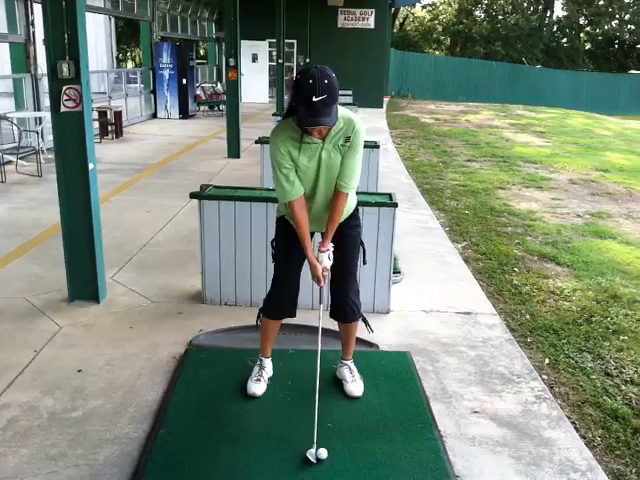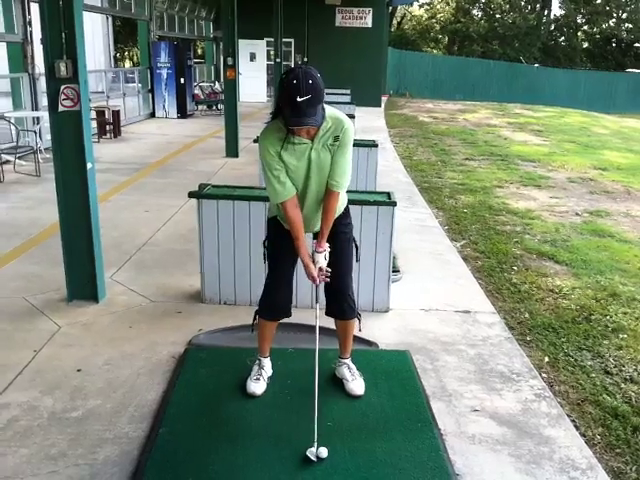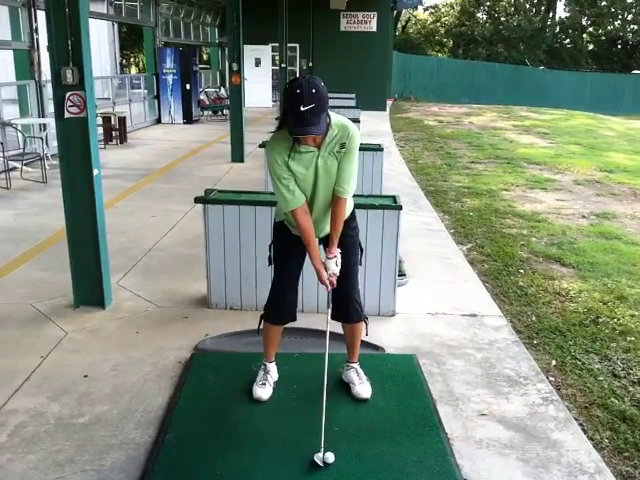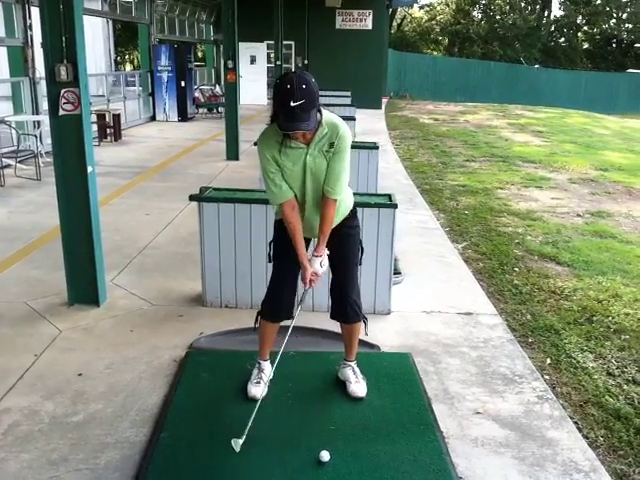
dt=0.5s
person 1, frame 1
left shoulder: (352, 128)
right shoulder: (282, 137)
left elbow: (343, 189)
right elbow: (296, 200)
left wrist: (328, 244)
right wrist: (311, 256)
left hip: (342, 218)
right hip: (294, 219)
left knee: (346, 293)
right knee: (281, 291)
left ankle: (346, 363)
right ankle: (264, 362)
person 1, frame 2
left shoulder: (341, 127)
right shoulder: (270, 139)
left elbow: (334, 189)
right elbow: (287, 201)
left wrist: (322, 243)
right wrist: (304, 255)
left hip: (333, 217)
right hip: (285, 220)
left knee: (343, 291)
right knee: (275, 291)
left ankle: (345, 362)
right ankle: (263, 362)
person 1, frame 3
left shoulder: (347, 133)
right shoulder: (277, 148)
left elbow: (341, 195)
right elbow: (298, 209)
left wrist: (333, 249)
right wrist: (318, 263)
left hip: (340, 220)
right hip: (291, 226)
left knee: (349, 295)
right knee: (281, 295)
left ankle: (353, 366)
right ankle: (269, 366)
person 1, frame 4
left shoulder: (338, 132)
right shoulder: (268, 143)
left elbow: (331, 197)
right elbow: (287, 204)
left wrist: (321, 249)
right wrist: (303, 260)
left hip: (340, 219)
right hip: (291, 222)
left knee: (348, 294)
right knee: (278, 293)
left ankle: (349, 365)
right ankle: (263, 364)
